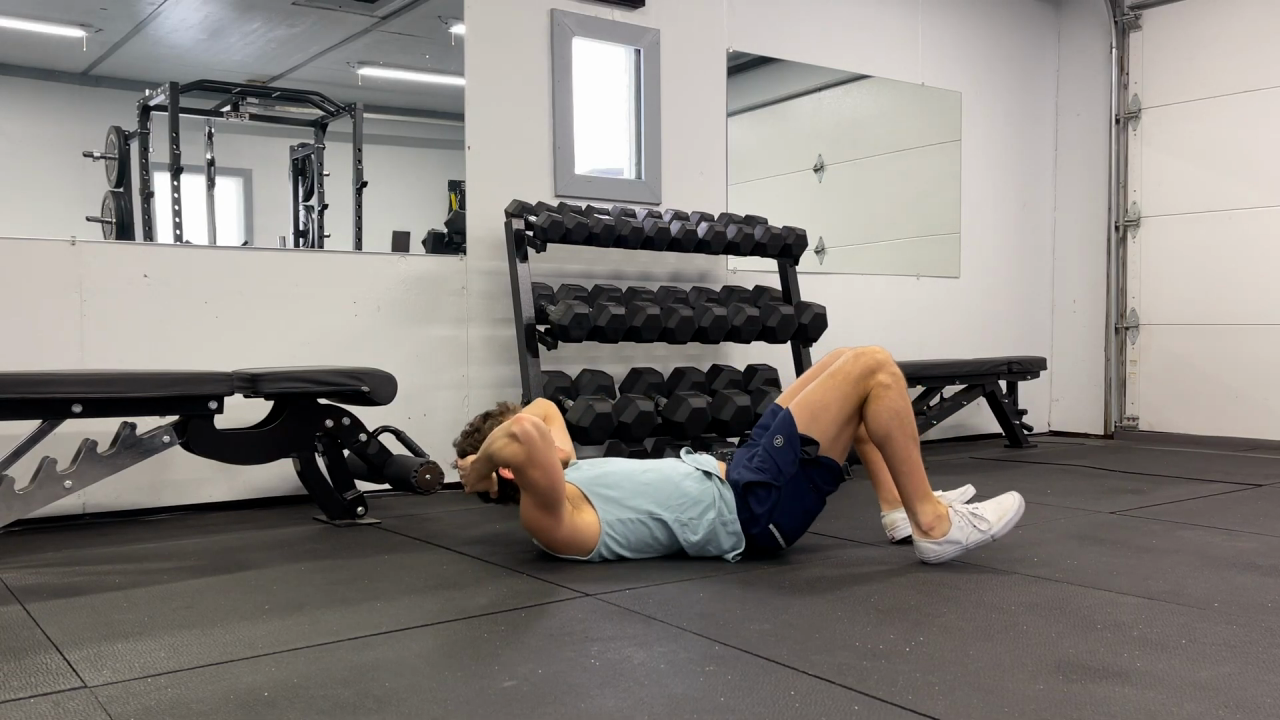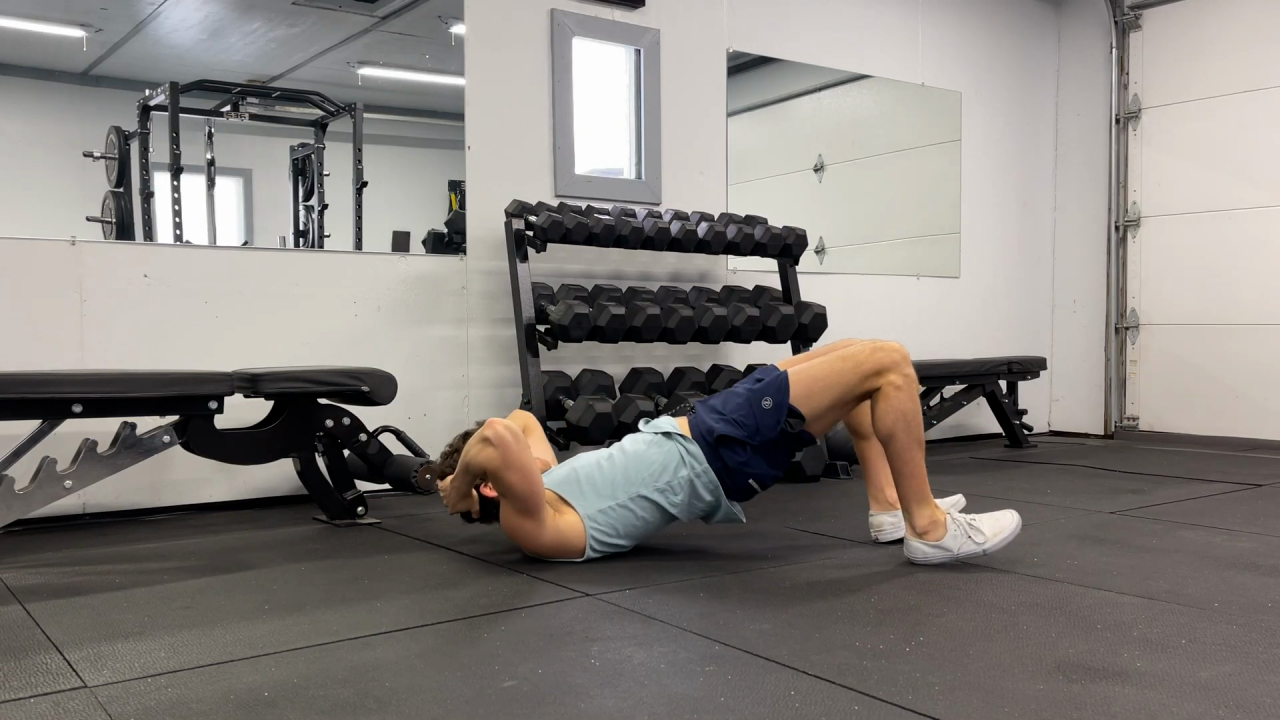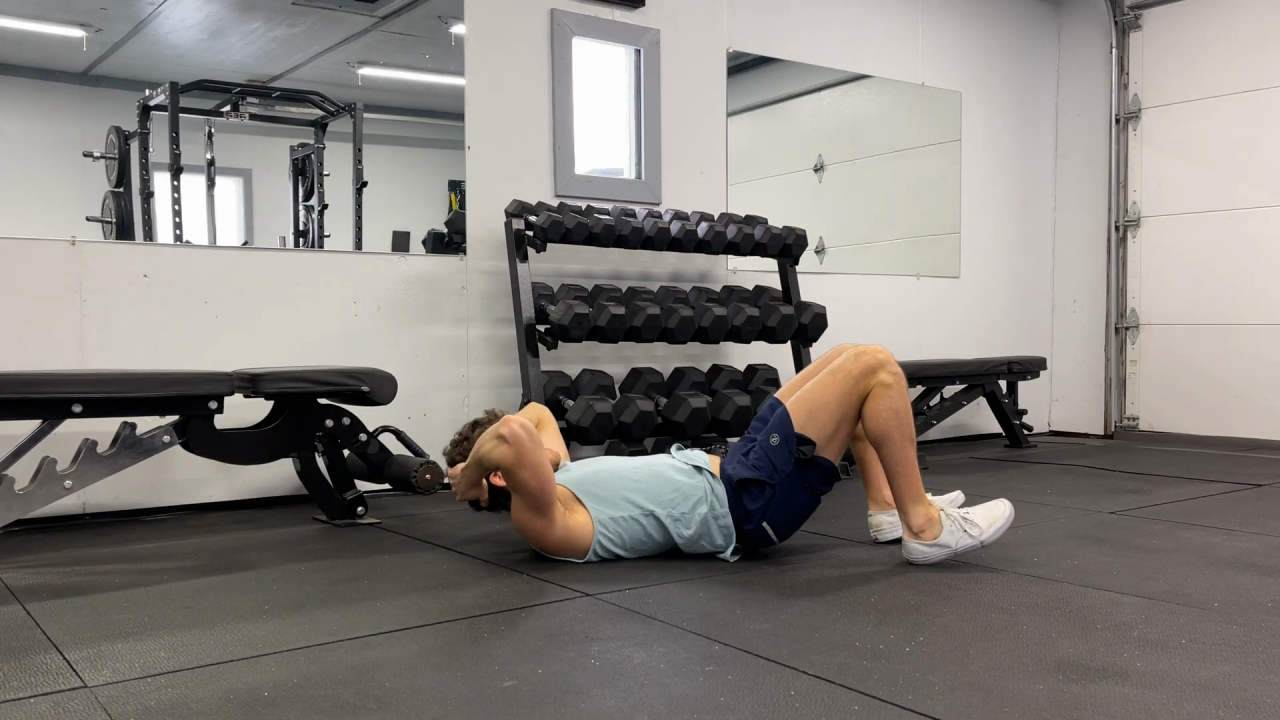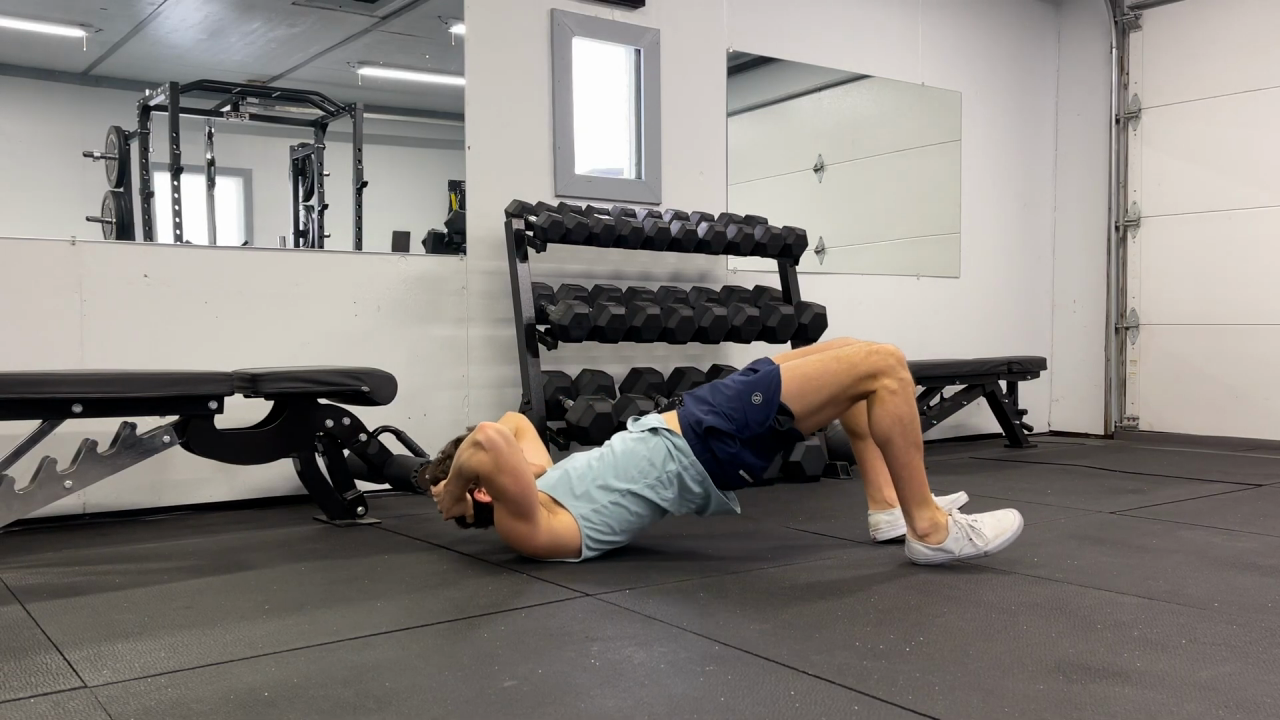
dt=0.7s
person 1, frame 1
left shoulder: (565, 484)
right shoulder: (551, 519)
left elbow: (543, 408)
right elbow: (524, 432)
left wrist: (520, 453)
right wrist: (477, 471)
left hip: (734, 479)
right hip: (755, 507)
left knee: (848, 364)
right knee: (875, 367)
left ankle: (902, 509)
right ankle: (935, 525)
person 1, frame 2
left shoulder: (547, 489)
right shoulder: (533, 527)
left elbow: (521, 418)
right elbow: (498, 436)
right wrist: (458, 488)
left hip: (710, 429)
right hip: (721, 450)
left knee: (857, 357)
right knee: (890, 363)
left ankle: (890, 509)
right ankle: (929, 529)
person 1, frame 3
left shoulder: (556, 486)
right shoulder: (542, 521)
left elbow: (537, 413)
right elbow: (513, 435)
left wrist: (467, 466)
right wrist: (465, 479)
left hip: (730, 474)
right hip: (749, 501)
left knee: (848, 360)
right knee: (875, 366)
left ankle: (890, 511)
right ankle: (926, 526)
person 1, frame 4
left shoulder: (540, 491)
right shoulder: (529, 528)
left elbow: (514, 420)
right elbow: (487, 440)
right wrist: (452, 492)
left hip: (702, 426)
right hip: (710, 441)
left knee: (851, 356)
right knee: (885, 366)
left ankle: (889, 508)
right ankle: (929, 529)
